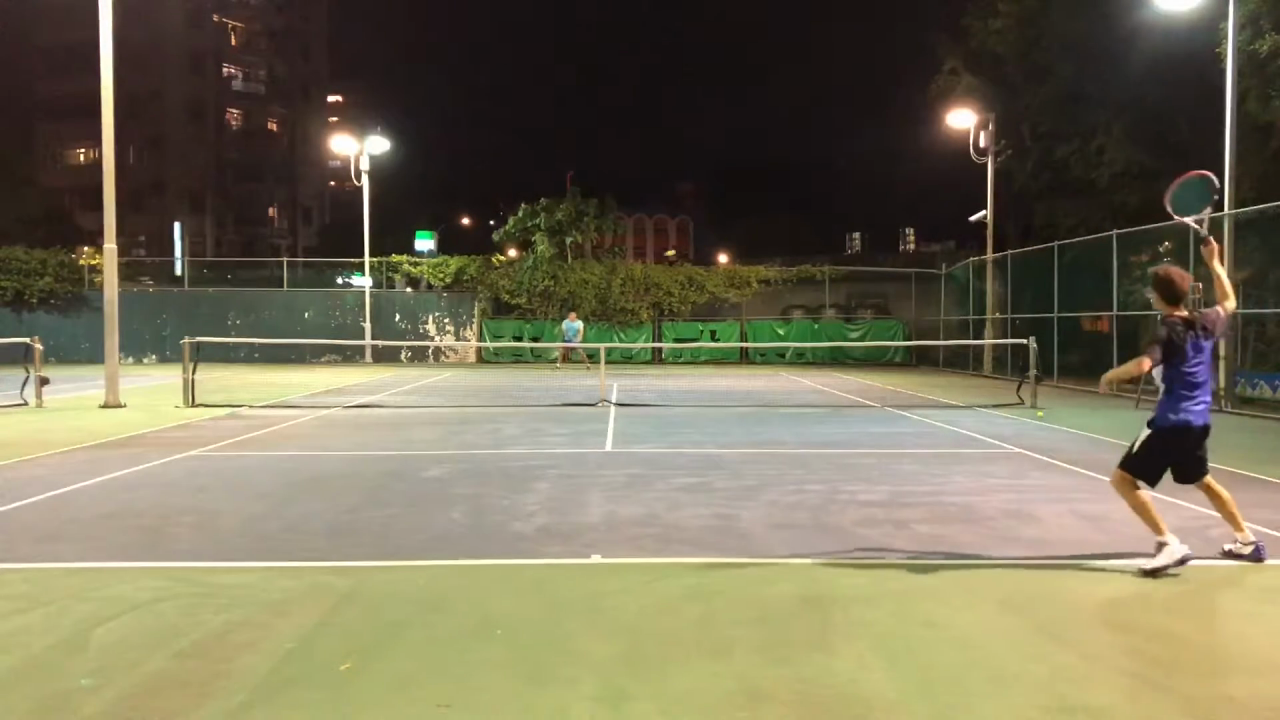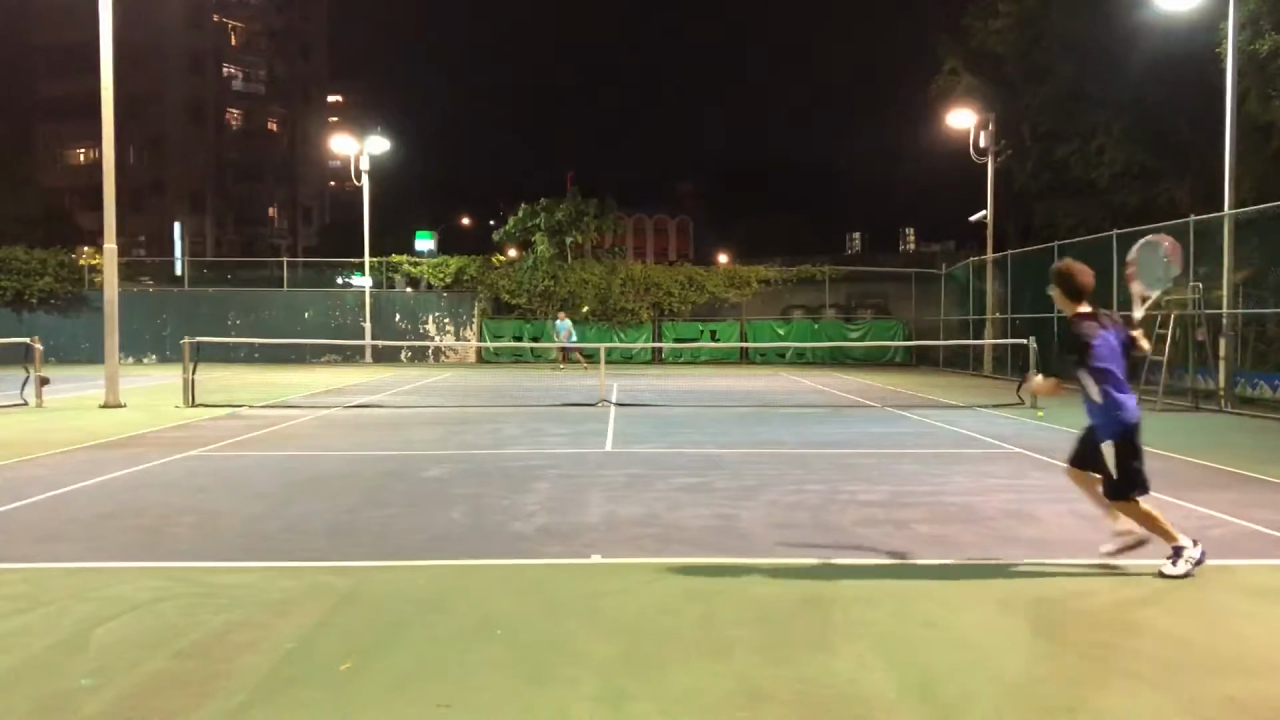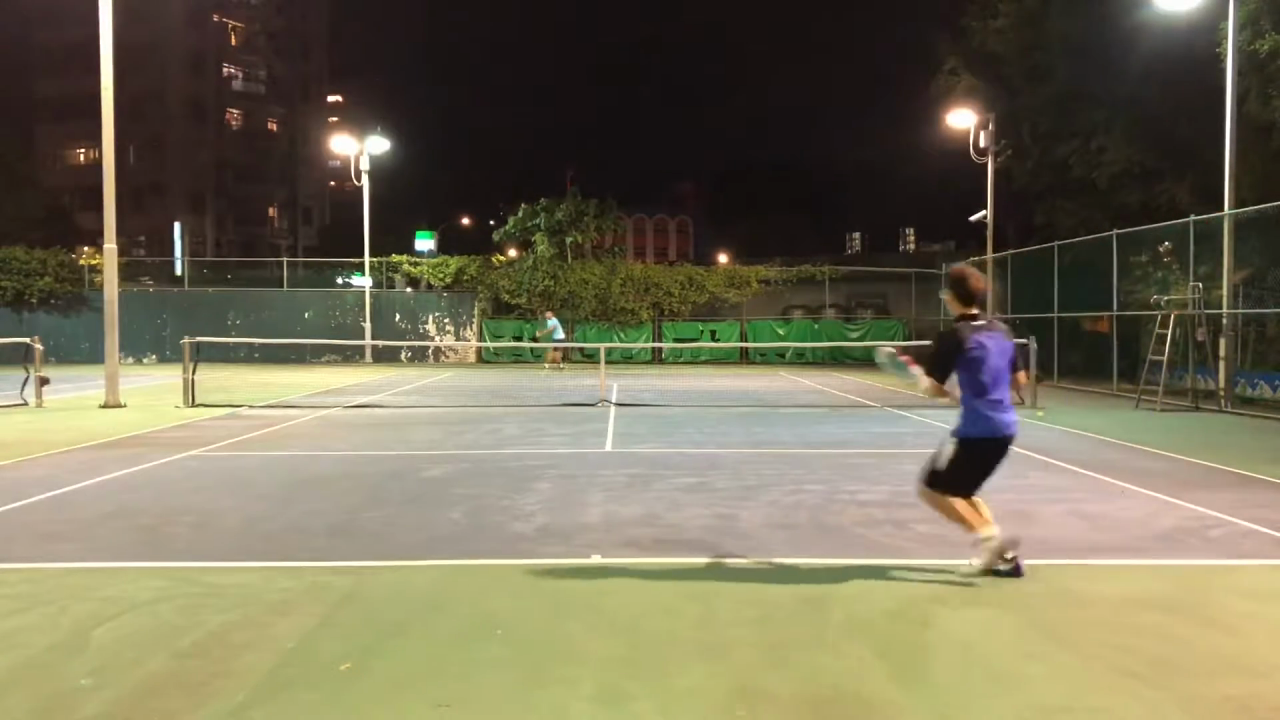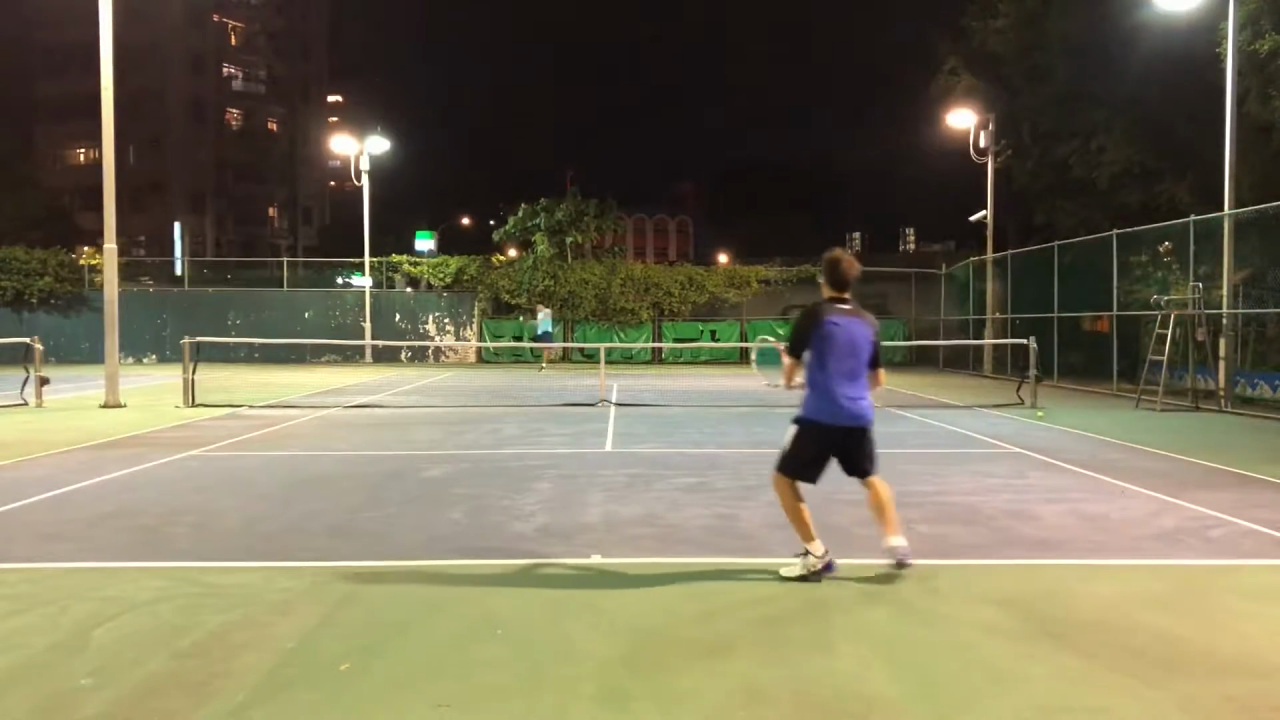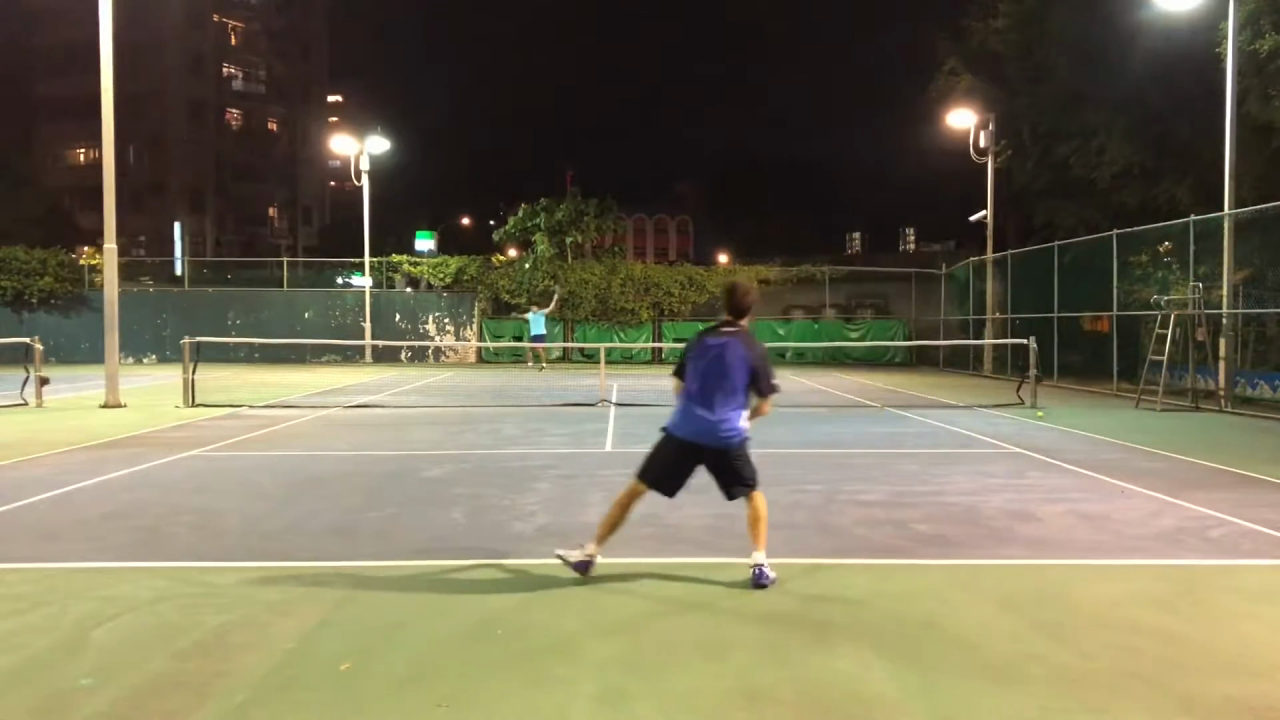
dt=0.3s
person 1, frame 1
left shoulder: (1168, 332)
right shoulder: (1204, 323)
left elbow: (1142, 365)
right elbow: (1228, 304)
left wrist: (1111, 375)
right wrist: (1214, 263)
left hip: (1172, 421)
right hip: (1197, 420)
left knee: (1123, 480)
right knee: (1203, 480)
left ankle: (1169, 544)
right ankle: (1247, 541)
person 1, frame 2
left shoulder: (1075, 333)
right shoulder: (1110, 321)
left elbow: (1056, 385)
right elbow: (1143, 348)
left wrist: (1038, 384)
right wrist: (1135, 335)
left hip: (1114, 423)
right hip: (1117, 416)
left knee: (1122, 497)
right knee: (1079, 471)
left ankle: (1185, 547)
right ankle: (1126, 529)
person 1, frame 3
left shoulder: (953, 335)
right shoulder: (1003, 331)
left elbow: (935, 388)
right elbow: (1019, 381)
left hip: (979, 430)
right hip: (1005, 427)
left knee: (931, 490)
right knee: (964, 494)
left ankle: (991, 537)
right ankle: (1004, 556)
person 1, frame 4
left shoulder: (814, 315)
right shoulder: (868, 324)
left elbow: (791, 369)
right elbow: (879, 378)
left wrist: (789, 379)
left hip: (819, 415)
right hip: (858, 417)
left knee: (784, 481)
right knee: (871, 478)
left ankle: (816, 553)
right ankle: (895, 542)
person 1, frame 5
left shoulder: (701, 340)
right shoulder: (755, 351)
right elbow: (763, 407)
left hip: (684, 432)
right hip: (728, 438)
left knee: (635, 490)
right knee: (754, 496)
left ankle: (589, 554)
right ankle: (759, 563)
